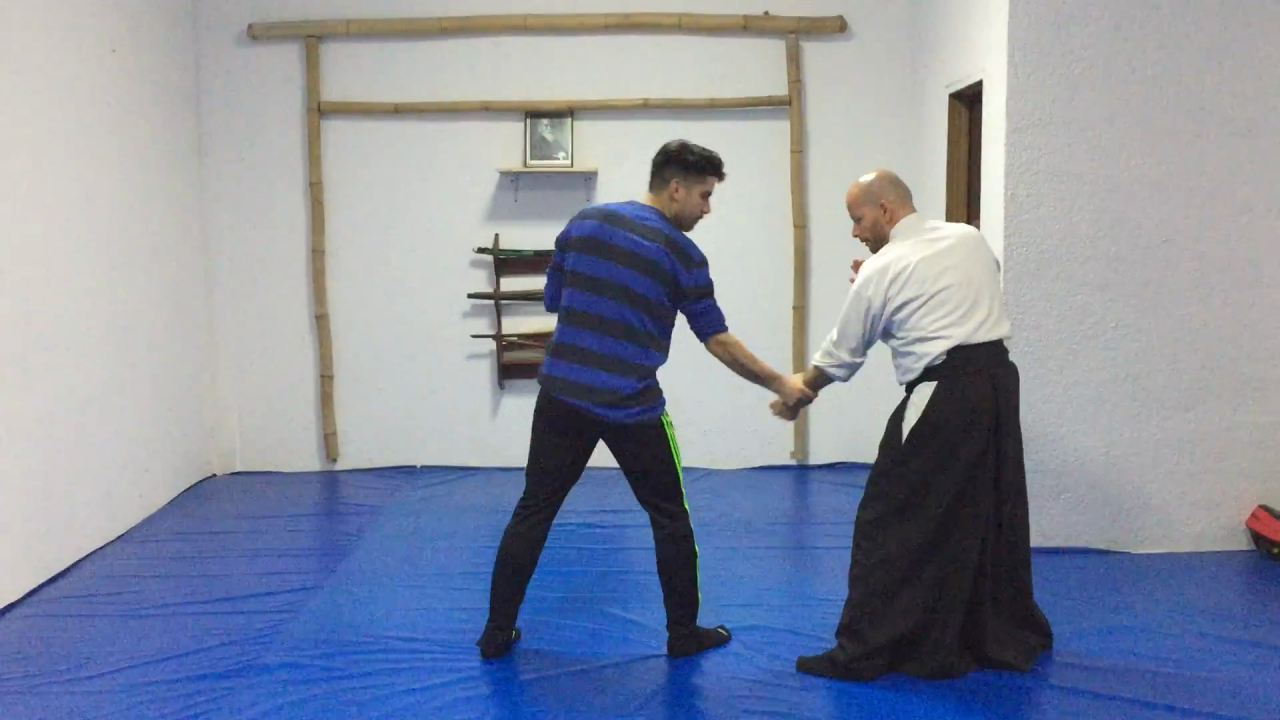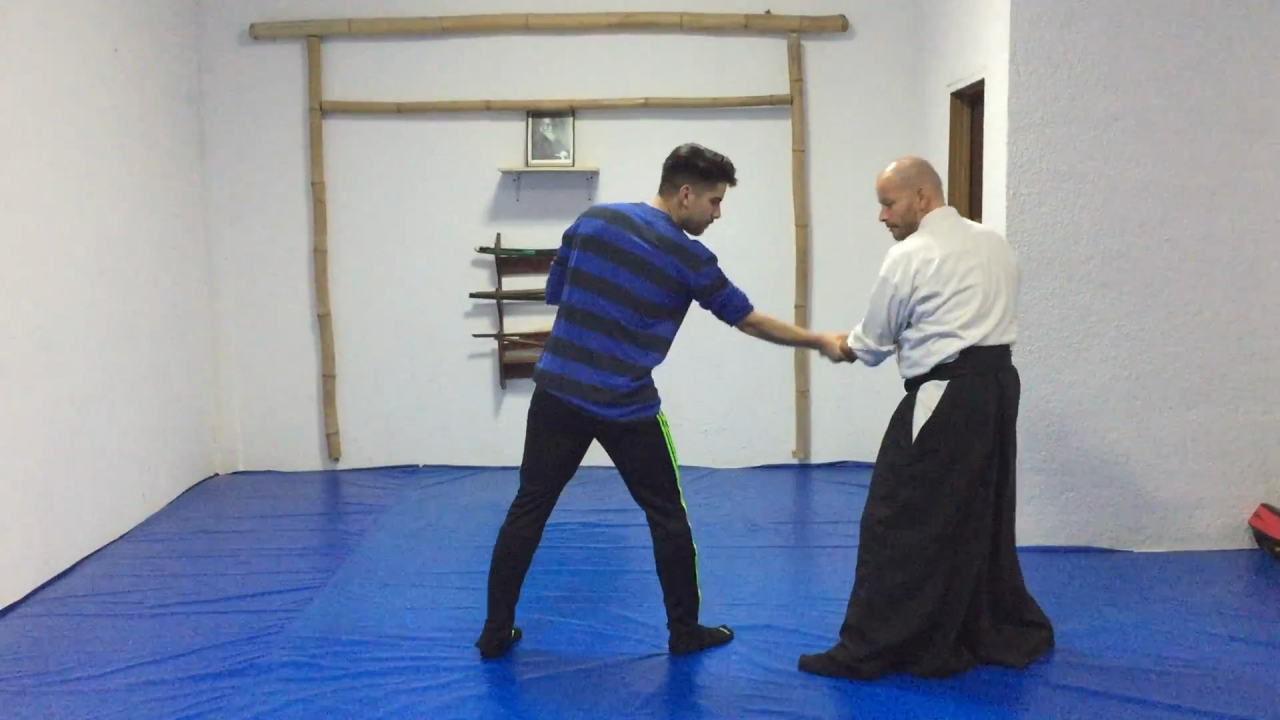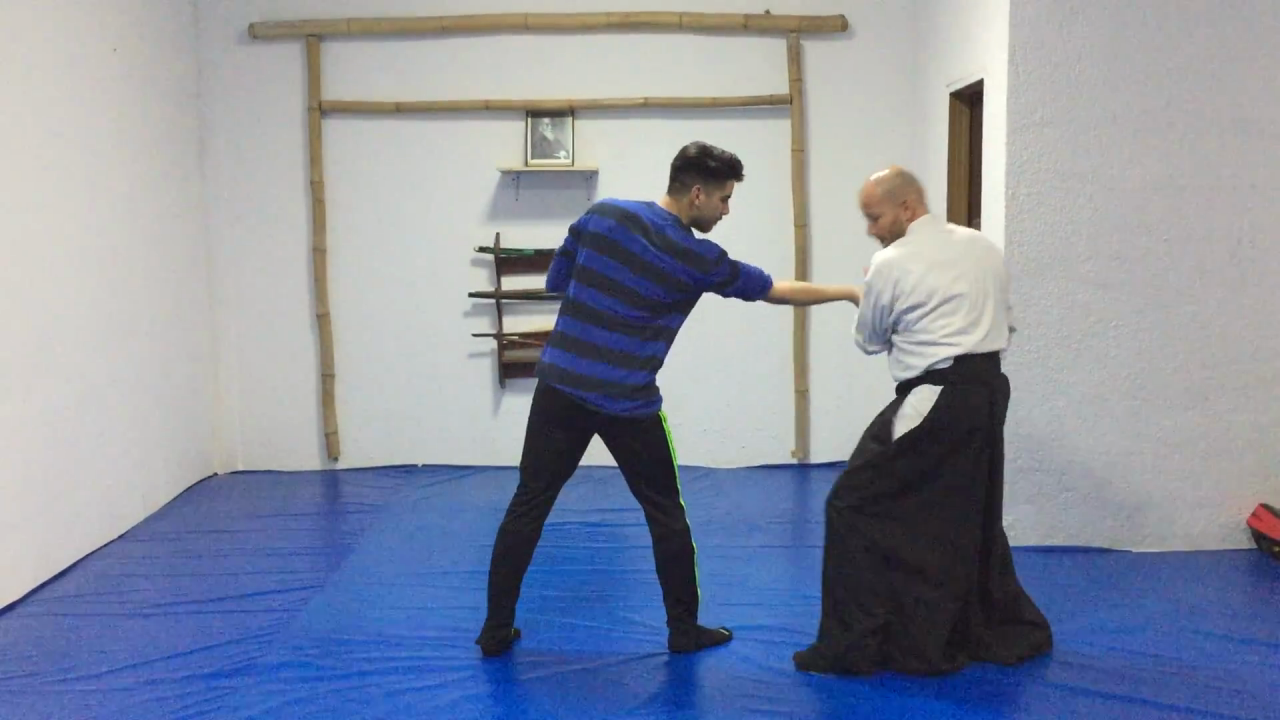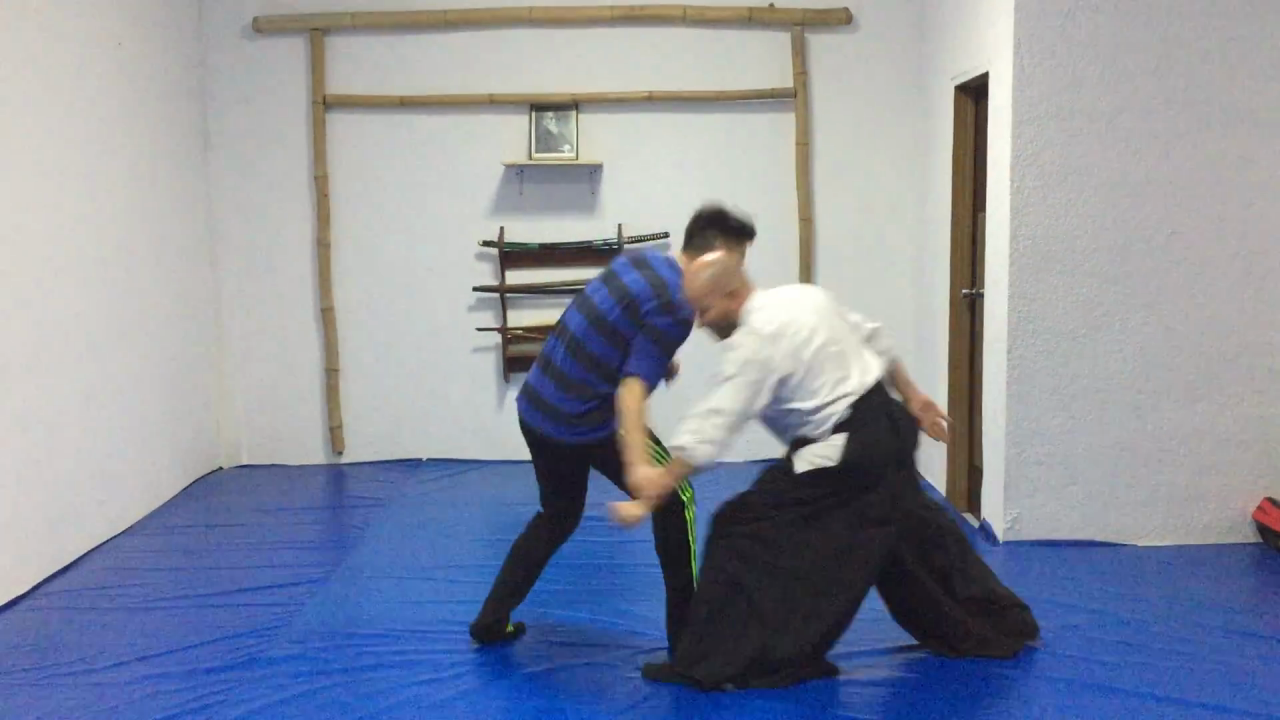
dt=0.4s
person 1, frame 1
left shoulder: (585, 222)
right shoulder: (683, 255)
left elbow: (552, 300)
right elbow: (719, 340)
right wrist: (780, 383)
left hip: (562, 394)
right hip: (632, 407)
left knee: (534, 509)
right knee: (670, 517)
left ankle: (496, 631)
right ankle: (684, 631)
person 1, frame 2
left shoulder: (592, 219)
right shoulder: (688, 259)
left elbow: (554, 291)
right elbow: (748, 318)
right wrist: (819, 341)
left hip: (556, 390)
right hip: (625, 406)
left knee: (529, 507)
right knee: (667, 515)
left ankle: (495, 632)
right ankle: (685, 630)
person 1, frame 3
left shoulder: (601, 215)
right shoulder: (698, 258)
left elbow: (555, 280)
right elbow: (772, 289)
right wrist: (848, 292)
left hip: (558, 385)
right hip: (627, 402)
left knee: (528, 505)
right knee: (665, 513)
left ankle: (496, 631)
right ankle: (684, 630)
person 1, frame 4
left shoulder: (638, 262)
right shoulder: (674, 308)
right elbow: (632, 388)
right wrist: (639, 464)
left hip: (536, 406)
right hip: (585, 418)
left knee: (559, 516)
right knee: (673, 502)
left ankle: (492, 619)
right ankle: (686, 627)
person 2, frame 1
left shoulder: (881, 269)
right shoulder: (971, 240)
left elbow: (841, 355)
left wrist: (797, 395)
left hip: (945, 398)
right hip: (997, 383)
left knee: (891, 523)
right knee: (991, 515)
left ankle: (862, 652)
right ankle: (1010, 635)
person 2, frame 2
left shoulder: (910, 255)
right shoulder: (995, 243)
left elbow: (872, 344)
left wrist: (841, 346)
left hip: (946, 398)
right hip: (998, 387)
left knee: (900, 522)
right knee: (982, 516)
left ankle: (868, 650)
right ankle: (1009, 632)
person 2, frame 3
left shoulder: (893, 262)
right shoulder: (986, 248)
left elbow: (870, 340)
right elbow: (1003, 319)
left wrist: (868, 301)
left hip: (934, 404)
right hip: (985, 395)
left knee: (858, 508)
right knee: (969, 518)
left ankle: (855, 645)
right ankle: (1007, 632)
person 2, frame 4
left shoulder: (754, 345)
right shoulder: (805, 297)
left elbow: (707, 431)
right elbow: (874, 340)
left wrist: (655, 494)
right wrist: (912, 397)
left hip: (846, 452)
right hip: (886, 429)
left knee: (744, 534)
right knee: (915, 535)
left ankle: (714, 663)
right ankle: (994, 628)
